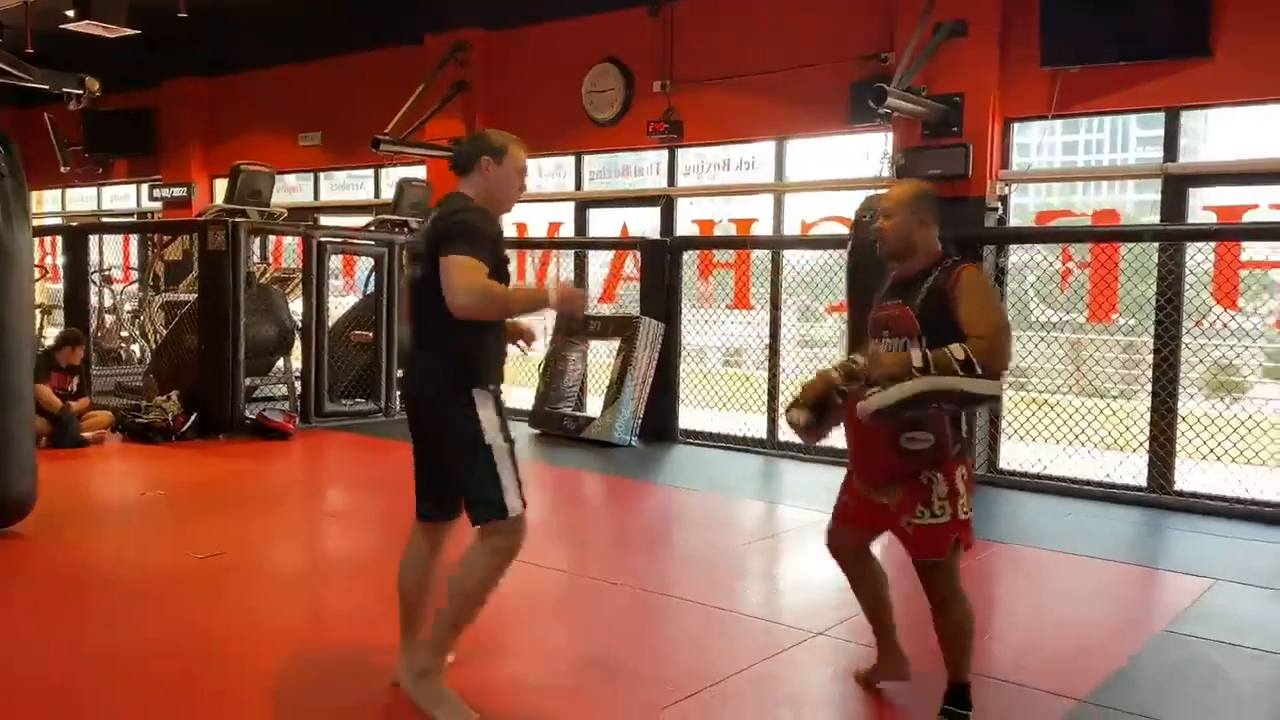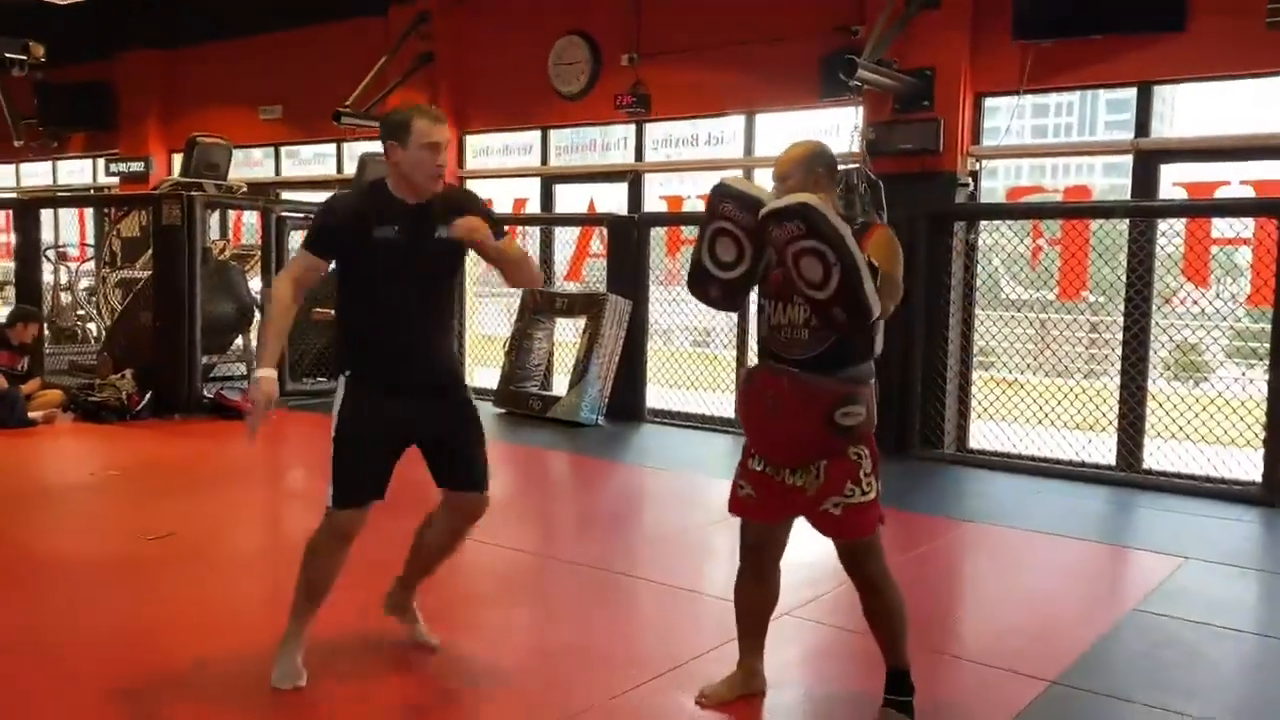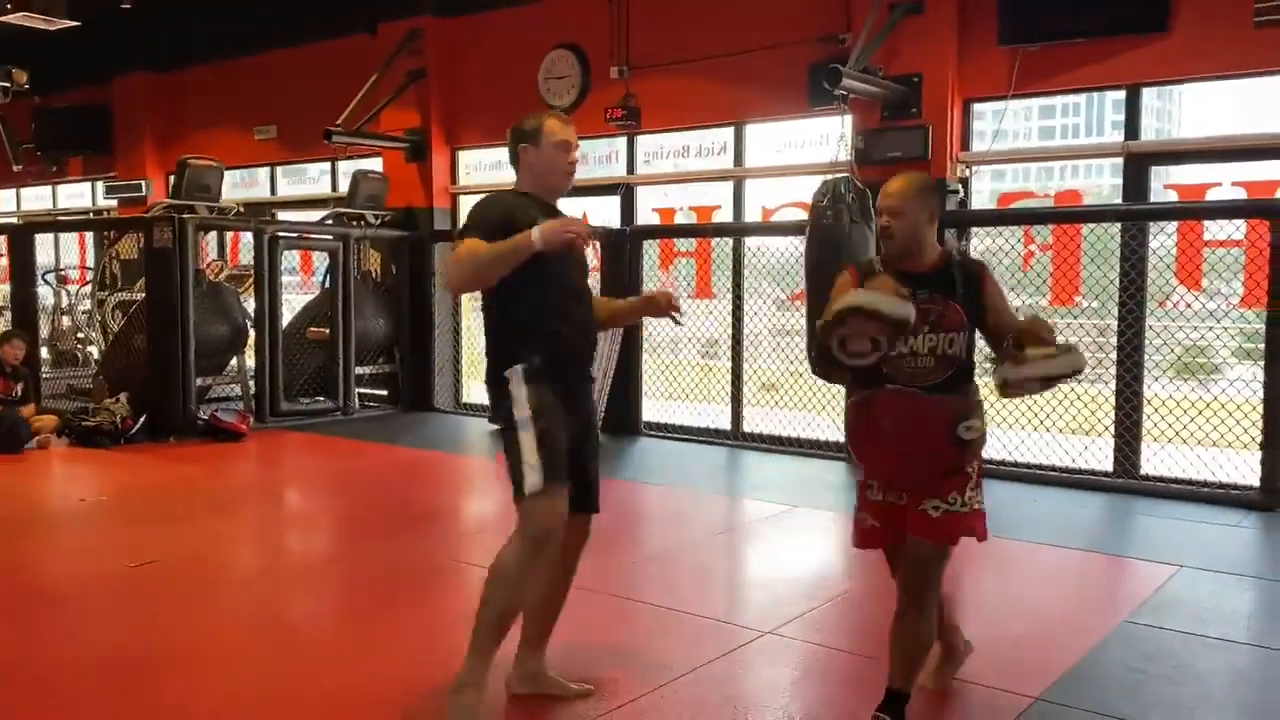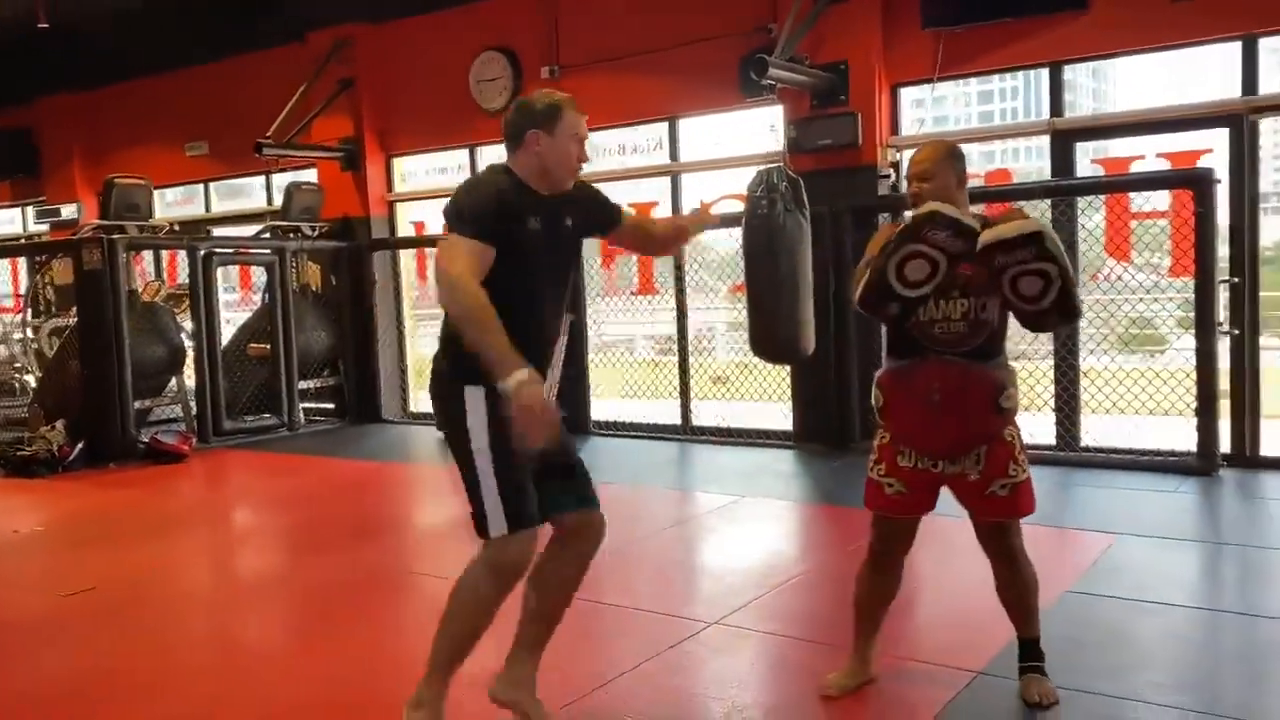
dt=1s
person 1, frame 1
left shoulder: (441, 220)
right shoulder: (472, 220)
right elbow: (466, 299)
left wrist: (500, 325)
right wrist: (543, 297)
left hip: (426, 389)
right hip: (460, 393)
left knee: (431, 524)
right knee: (503, 531)
left ankle: (414, 654)
right ankle: (425, 671)
person 1, frame 2
left shoulder: (461, 205)
right shoulder: (350, 211)
left elbow: (530, 279)
right elbow: (289, 283)
left wrist: (492, 243)
right wrist: (266, 368)
left hip: (439, 384)
right hip: (370, 388)
left knee: (469, 502)
right knee: (344, 521)
left ankle: (402, 597)
right ankle: (293, 639)
person 1, frame 3
left shoulder: (562, 224)
right shoulder: (501, 210)
right elbow: (458, 275)
left wrist: (641, 306)
right wrist: (533, 241)
left hip: (571, 383)
right hip: (529, 377)
left knee: (573, 527)
right knee: (541, 522)
left ankle: (529, 666)
person 1, frame 4
left shoulder: (573, 199)
right shoulder: (485, 196)
left elbow: (645, 235)
right elbow: (455, 285)
left wrist: (684, 224)
right wrist: (515, 380)
left hip: (531, 400)
right hip: (478, 393)
left knee: (582, 526)
right knee: (512, 549)
person 2, frame 1
left shoulder: (963, 280)
right shoulder: (891, 283)
left elbow: (993, 355)
left wrist: (912, 363)
left hip: (930, 456)
right hip: (882, 449)
left knee: (939, 579)
right knee: (845, 543)
right ankle: (890, 655)
person 2, frame 2
left shoulder: (871, 237)
right shoulder: (773, 239)
left elbow: (876, 303)
left hip: (837, 426)
right hip: (774, 420)
left knee: (864, 562)
right knee: (757, 549)
right ankle: (749, 669)
person 2, frame 3
left shoulder: (972, 278)
right shoulder: (858, 279)
left elbow: (1010, 346)
left wrist: (1034, 338)
right wrist: (864, 307)
left hip: (949, 450)
right hip: (883, 448)
left knee: (919, 579)
right knee: (909, 574)
right ankle: (952, 642)
person 2, frame 4
left shoulder: (1000, 236)
right shoulder: (896, 237)
left elbow: (1055, 312)
right elbow: (869, 297)
left wrist: (1028, 242)
right wrist: (921, 238)
left hip: (983, 415)
right hip: (909, 415)
left knee: (1004, 542)
right knee: (886, 543)
left ankle: (1032, 660)
right ankle: (860, 660)
